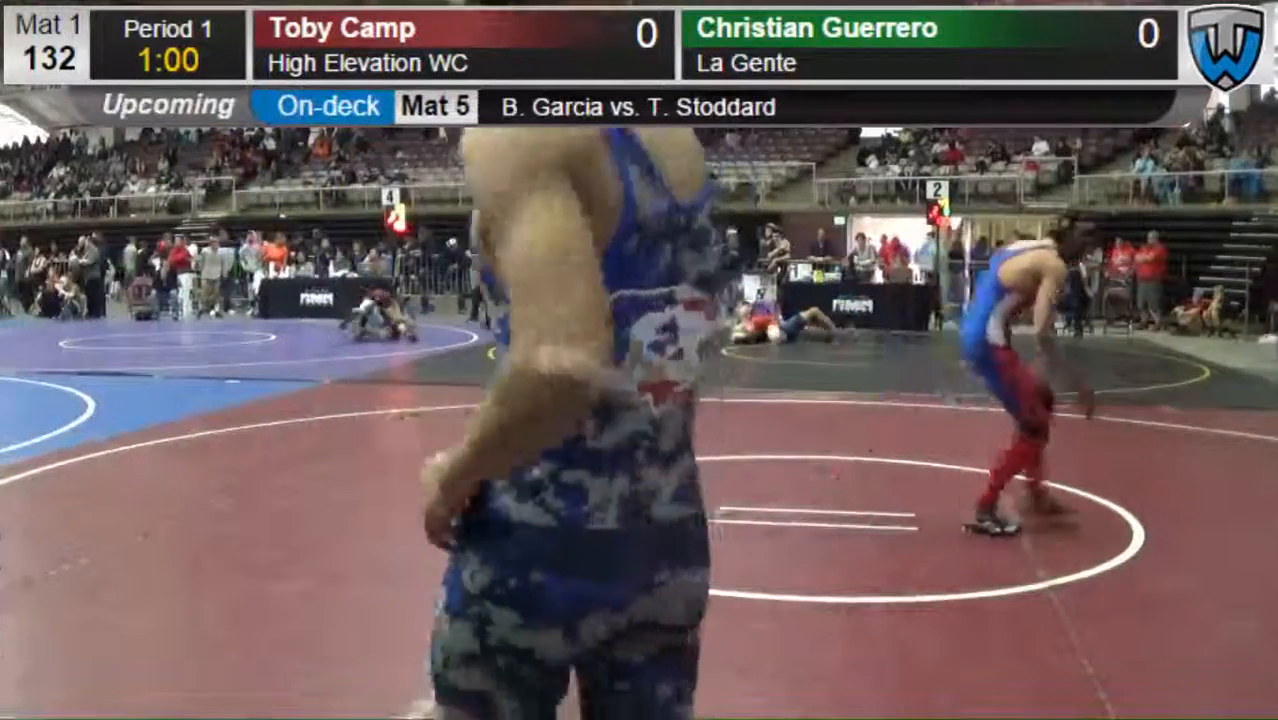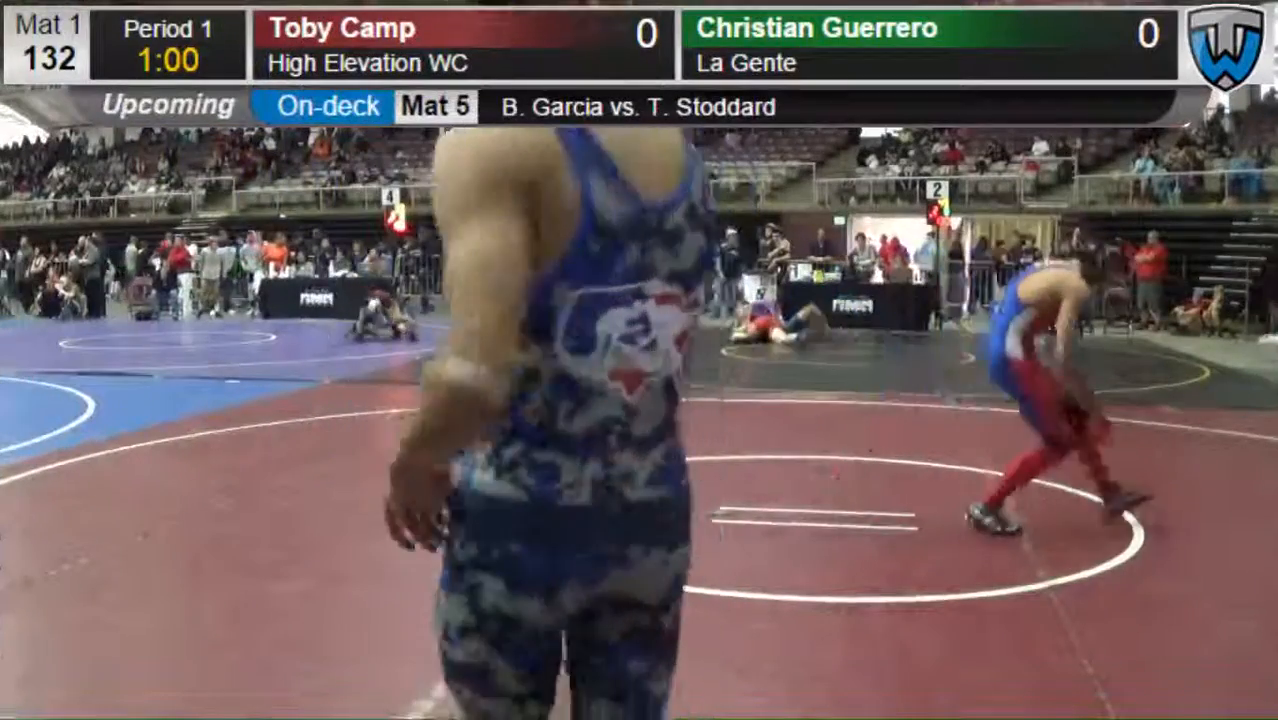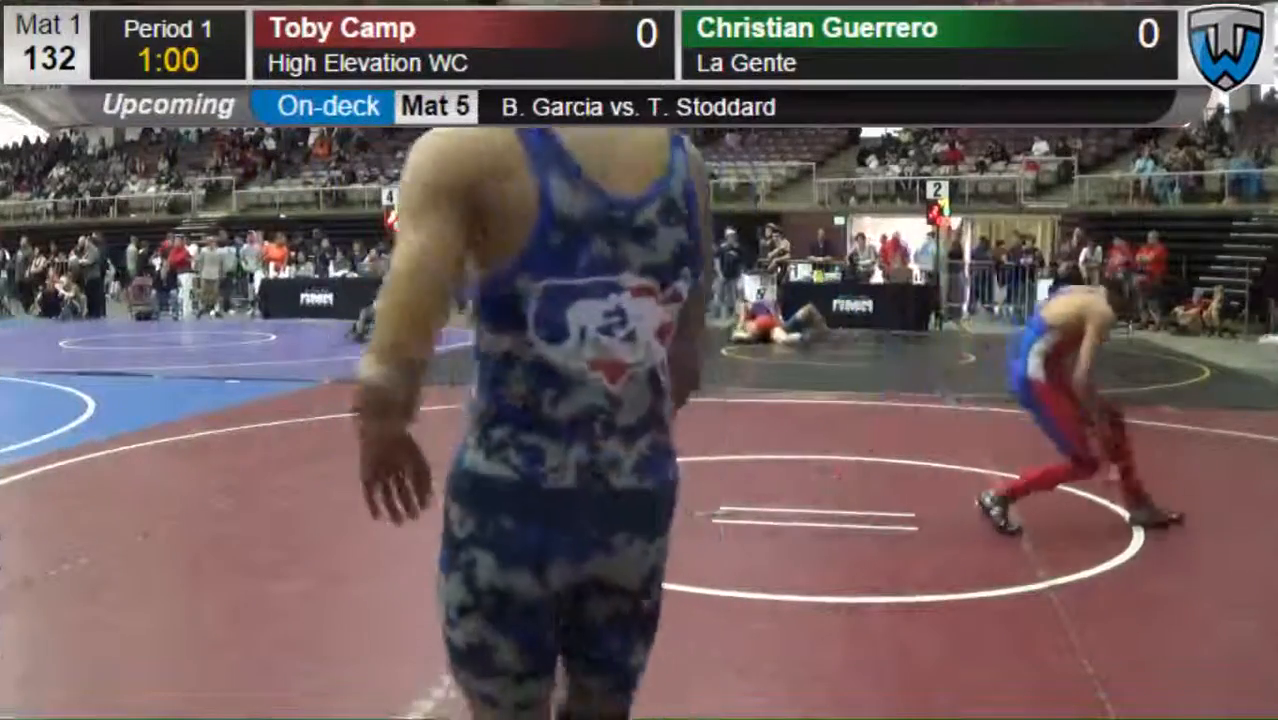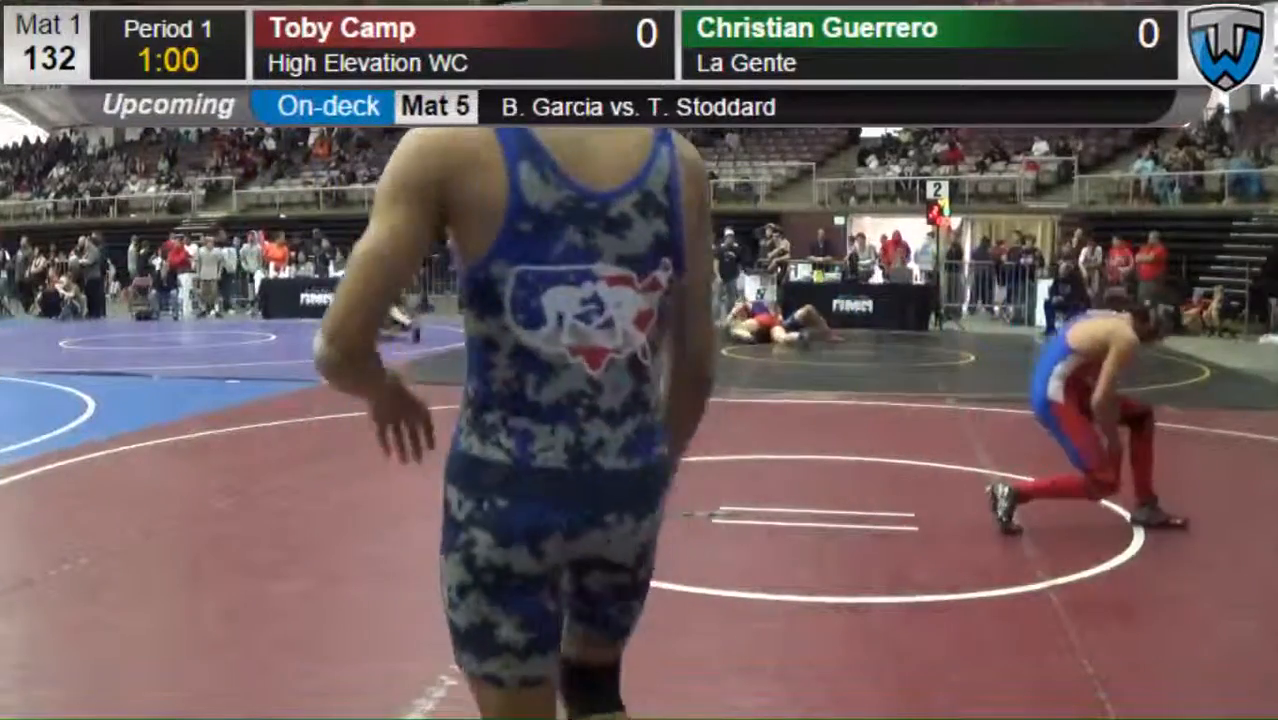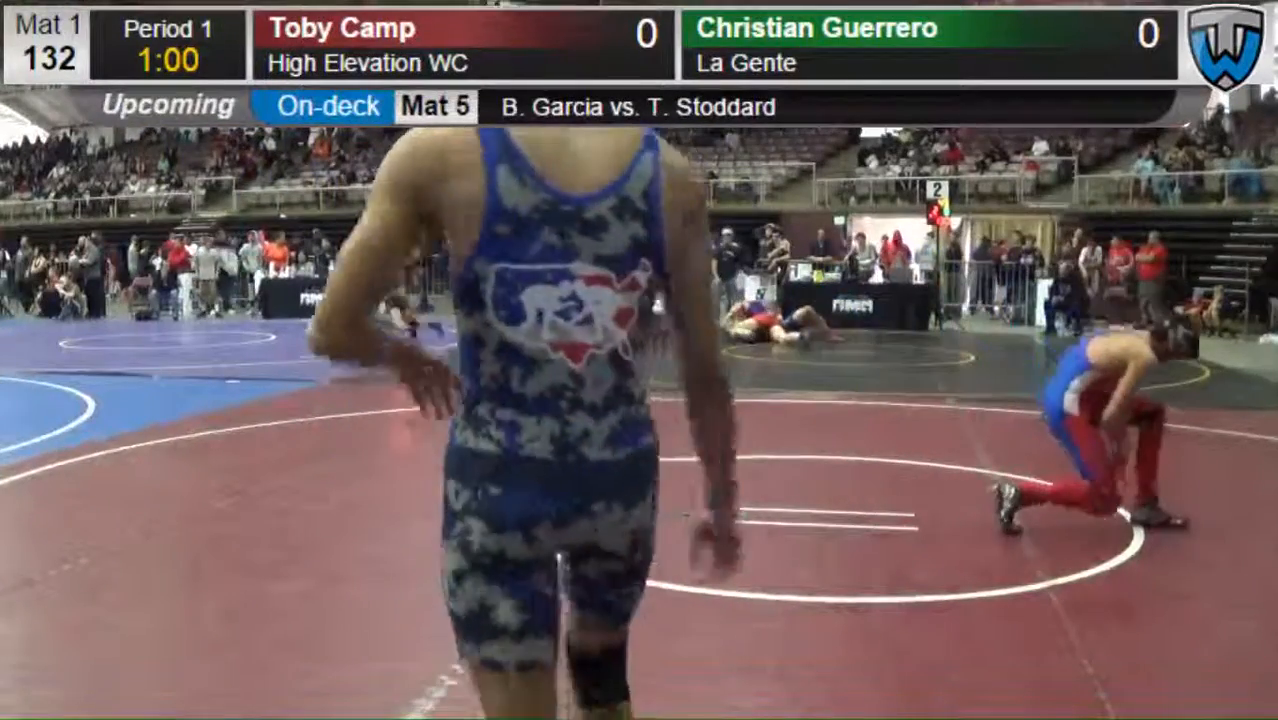
dt=0.1s
person 1, frame 1
left shoulder: (515, 136)
right shoulder: (685, 152)
left elbow: (561, 370)
left wrist: (457, 470)
left hip: (531, 548)
right hip: (670, 548)
person 1, frame 2
left shoulder: (485, 141)
right shoulder: (685, 160)
left elbow: (471, 380)
left wrist: (412, 469)
left hip: (519, 525)
right hip: (653, 526)
person 1, frame 3
left shoulder: (467, 149)
right shoulder: (685, 164)
left elbow: (387, 378)
left wrist: (380, 441)
left hip: (507, 507)
right hip: (637, 504)
person 1, frame 4
left shoulder: (447, 145)
right shoulder: (680, 161)
left elbow: (338, 347)
right elbow: (696, 366)
left wrist: (381, 387)
left hip: (503, 490)
right hip: (630, 487)
person 1, frame 5
left shoulder: (437, 153)
right shoulder: (670, 172)
left elbow: (333, 333)
right elbow: (705, 366)
left wrist: (407, 358)
right wrist: (721, 501)
left hip: (498, 480)
right hip: (621, 476)
right knee: (601, 668)
person 2, frame 1
left shoulder: (1029, 248)
right shoulder: (1055, 266)
right elbow: (1042, 332)
right wrist: (1075, 380)
left hip: (980, 335)
right hip: (987, 342)
left knee: (1041, 402)
right knee: (1035, 428)
left ankle: (1036, 494)
right ankle: (984, 511)
person 2, frame 2
left shoulder: (1056, 268)
right shoulder: (1077, 287)
right elbow: (1063, 354)
right wrist: (1092, 404)
left hip: (1005, 349)
right hip: (1010, 357)
left knee: (1077, 412)
right knee: (1058, 442)
left ankle: (1110, 494)
right ankle: (988, 509)
person 2, frame 3
left shoulder: (1089, 296)
right shoulder: (1101, 311)
right elbow: (1081, 379)
right wrist: (1102, 426)
left hip: (1038, 369)
right hip: (1033, 378)
left knee: (1111, 421)
right knee: (1085, 463)
left ankle: (1139, 505)
right ankle: (999, 498)
person 2, frame 4
left shoulder: (1114, 320)
right shoulder: (1126, 339)
right elbow: (1099, 401)
right wrist: (1113, 444)
right hip: (1053, 395)
left knee: (1142, 416)
right knee: (1103, 482)
left ankle: (1146, 507)
right ankle: (1011, 493)
person 2, frame 5
left shoulder: (1135, 338)
right shoulder: (1144, 357)
right elbow: (1109, 417)
right wrist: (1119, 452)
left hip: (1069, 397)
right hip: (1065, 408)
left knee: (1154, 413)
right knee: (1106, 499)
left ankle: (1146, 506)
right ankle: (1018, 493)
